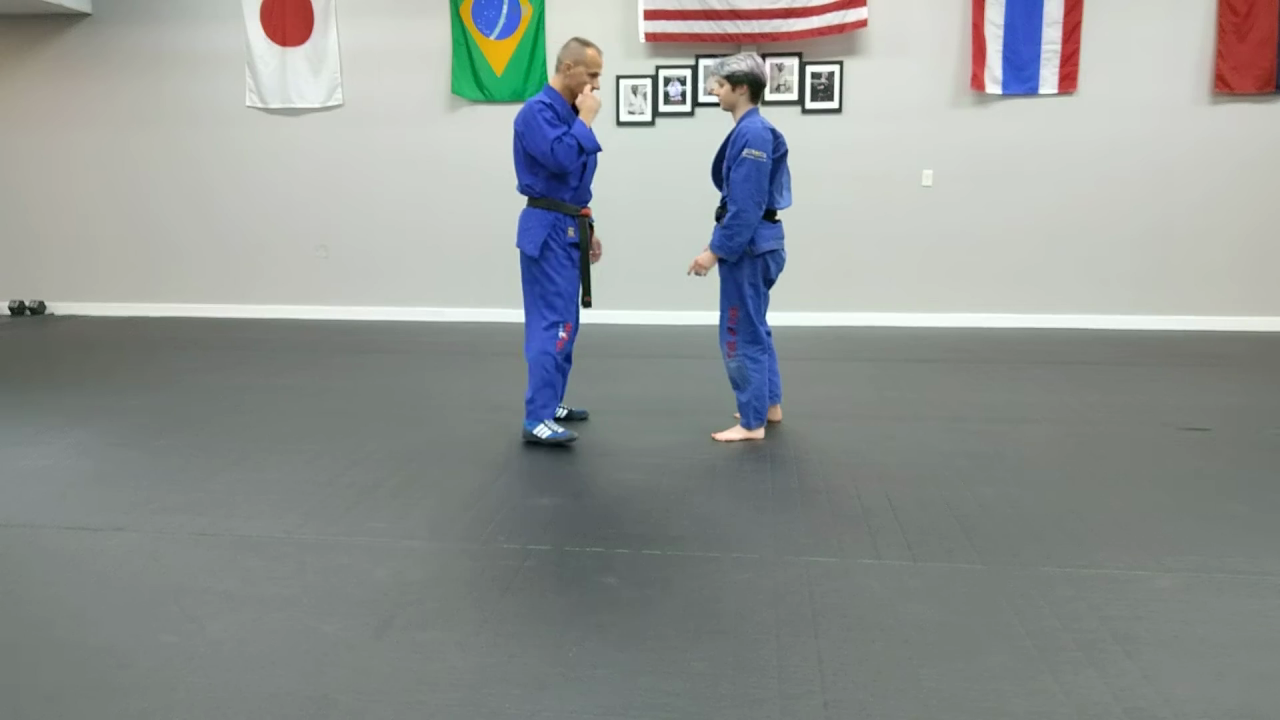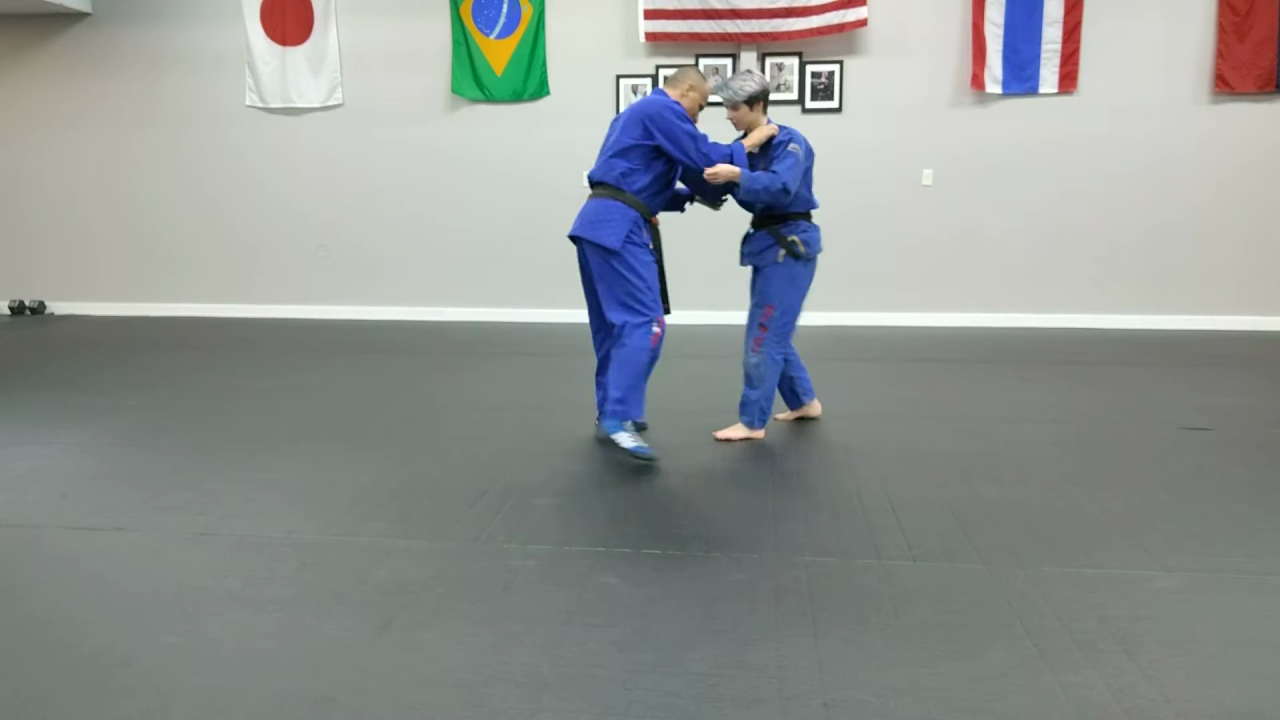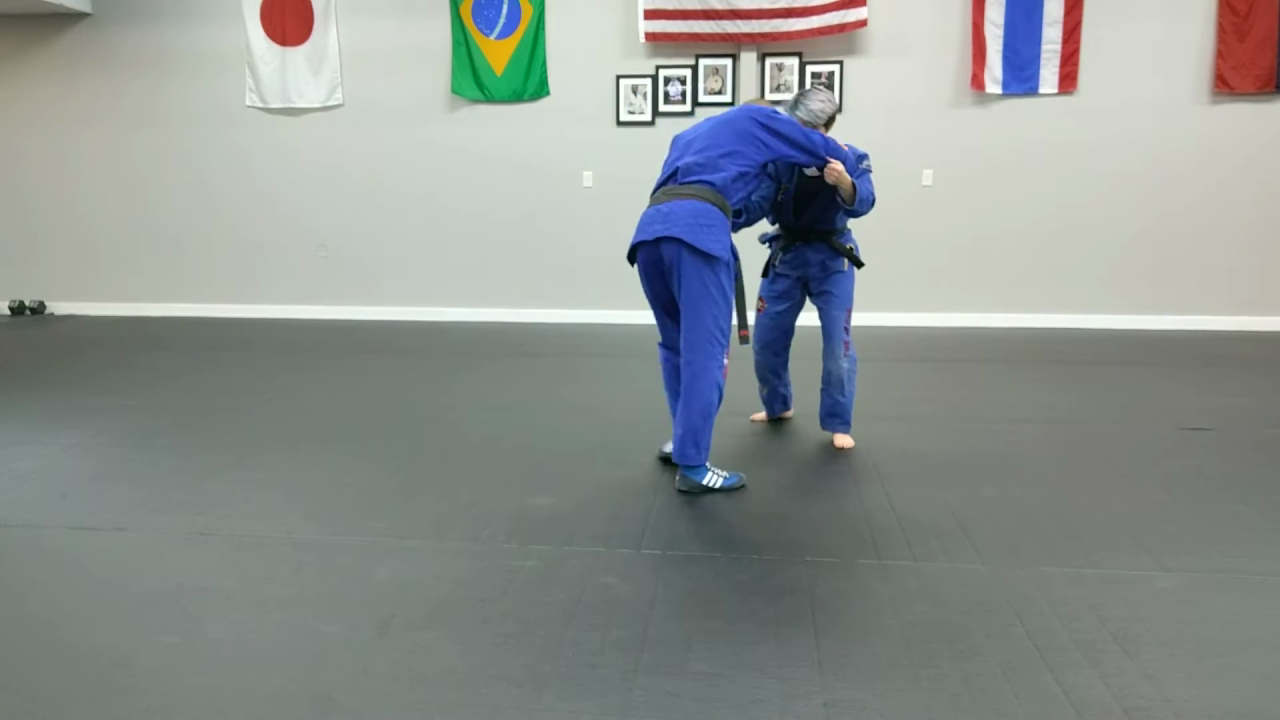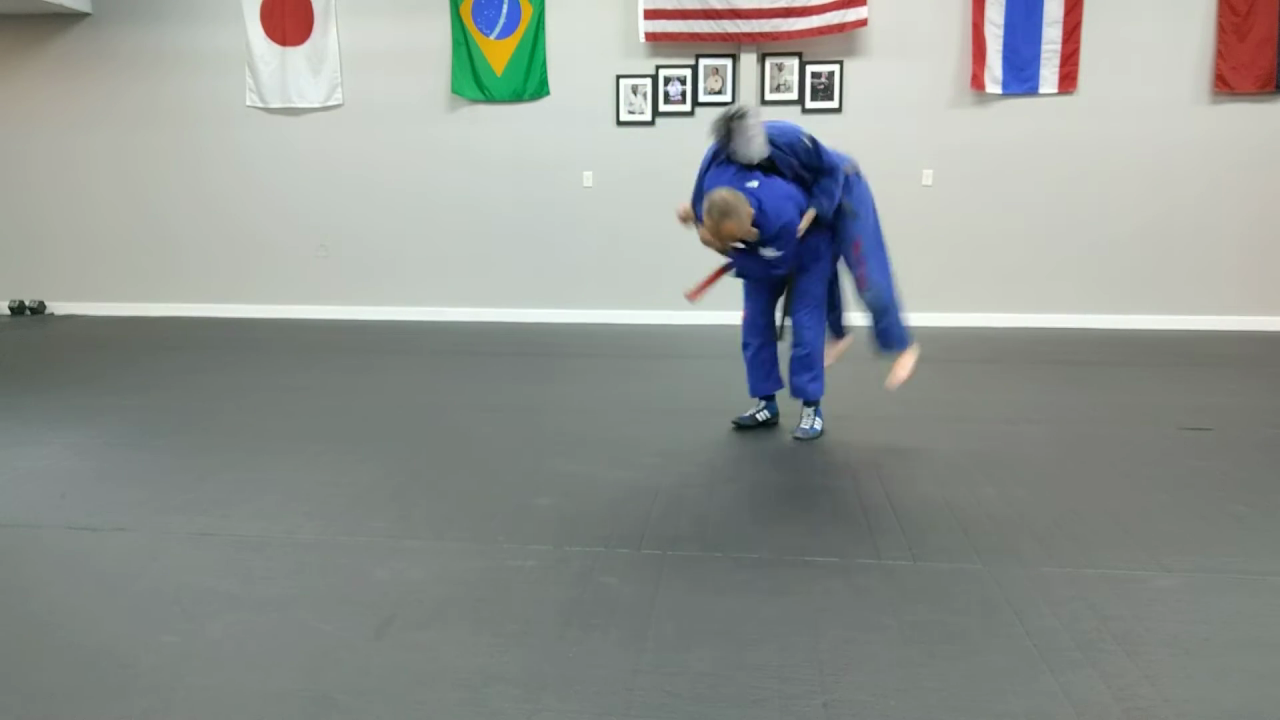
dt=1s
person 1, frame 1
left shoulder: (570, 113)
right shoulder: (537, 110)
right elbow: (561, 161)
left wrist: (587, 228)
right wrist: (586, 120)
left hip: (567, 228)
right hip: (548, 229)
left knee: (562, 321)
right knee: (554, 323)
left ankle: (550, 403)
right ankle: (538, 418)
person 1, frame 2
left shoulder: (642, 113)
right shoulder: (662, 110)
right elbow: (703, 159)
left wrist: (690, 195)
right wrist: (749, 143)
left hip: (603, 223)
right hip: (617, 228)
left knee: (617, 324)
right knee: (645, 323)
left ankle: (615, 414)
right ankle: (617, 421)
person 1, frame 3
left shoulder: (692, 133)
right shoulder: (757, 118)
right elbow: (815, 146)
left wrist: (755, 207)
right wrist: (843, 160)
left hip: (651, 225)
right hip: (699, 229)
left knee: (675, 342)
right knee: (704, 353)
left ankle: (683, 440)
right ankle: (692, 467)
person 1, frame 4
left shoulder: (781, 217)
right shoulder: (717, 181)
left elbow: (774, 270)
left wrist: (726, 248)
right wrist: (694, 214)
left hip: (808, 252)
left knee: (806, 327)
right knee: (757, 324)
left ankle: (811, 407)
right ankle: (767, 402)
person 2, frame 1
left shoulder: (753, 134)
right shoulder: (750, 131)
left elbow: (746, 206)
left wrist: (716, 250)
right wrist: (721, 245)
left hip: (748, 245)
right hip: (753, 243)
left knee: (739, 331)
right knee: (753, 327)
left ankle: (752, 423)
right ankle: (770, 404)
person 2, frame 2
left shoulder: (788, 141)
left elbow: (781, 186)
right elbow: (723, 186)
left wrist: (737, 175)
left hip: (792, 243)
right hip: (767, 242)
left knee: (764, 329)
right knee: (773, 329)
left ankle: (752, 421)
right ankle: (805, 402)
person 2, frame 3
left shoulder: (851, 159)
right shoulder: (779, 159)
left elbow: (863, 202)
right elbow: (756, 204)
left wrist: (846, 184)
left hip: (831, 256)
right hip: (786, 254)
left knee: (838, 343)
right knee: (768, 340)
left ankle: (839, 424)
right ankle: (779, 406)
person 2, frame 4
left shoulder: (786, 138)
right shoulder: (723, 156)
left elbow: (830, 175)
left wrist: (812, 212)
left hip: (839, 194)
left knee: (869, 276)
left ankle: (902, 347)
right ankle: (838, 334)
